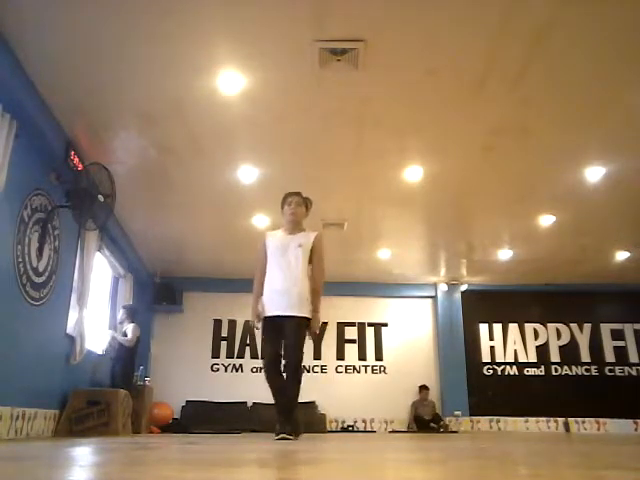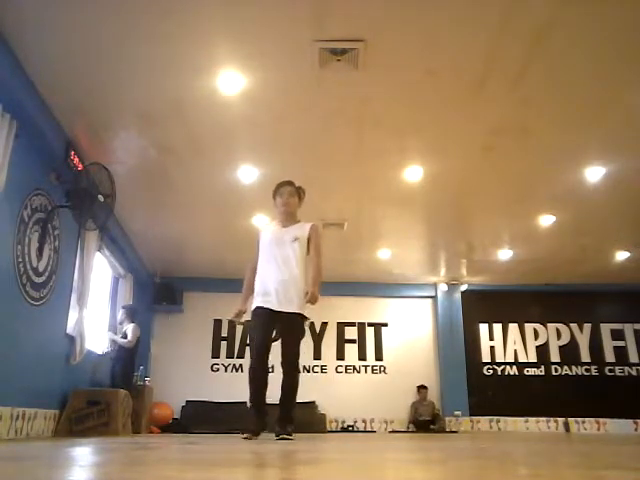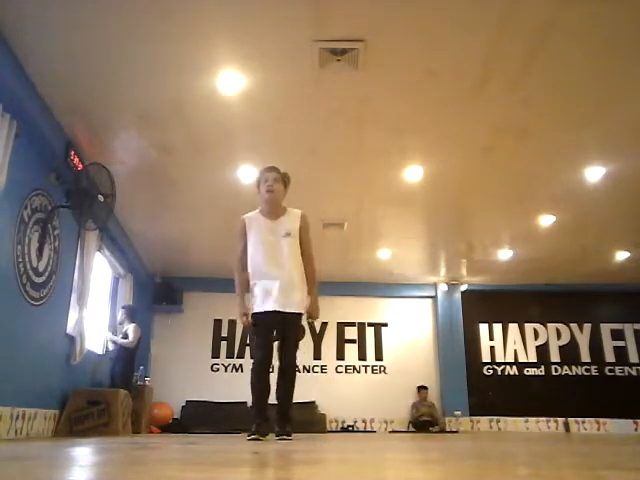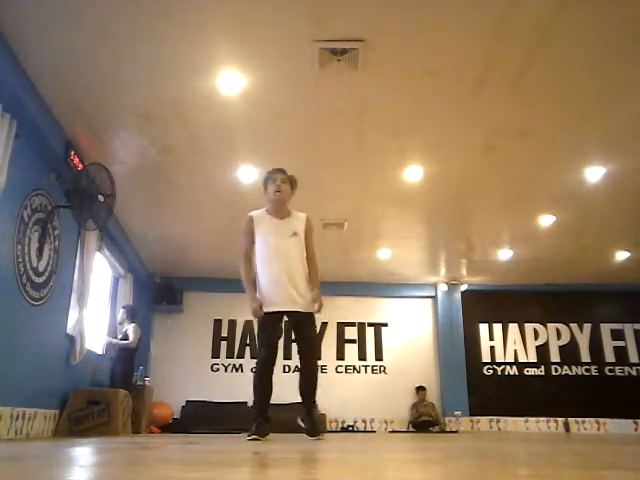
dt=0.4s
person 1, frame 1
left shoulder: (313, 239)
right shoulder: (269, 238)
left elbow: (317, 276)
right elbow: (261, 272)
left wrist: (315, 312)
right wrist: (255, 304)
left hip: (298, 309)
right hip: (271, 308)
left knee: (293, 363)
right knee: (270, 362)
left ankle: (286, 421)
right ankle: (286, 416)
person 1, frame 2
left shoulder: (309, 230)
right shoulder: (264, 232)
left elbow: (315, 261)
right elbow: (253, 268)
left wrist: (314, 287)
right wrist: (244, 301)
left hip: (294, 304)
right hip: (264, 301)
left knee: (290, 363)
right knee: (258, 356)
left ankle: (285, 422)
right ankle: (257, 418)
person 1, frame 3
left shoulder: (299, 219)
right shoulder: (247, 222)
left elbow: (308, 260)
right elbow: (241, 264)
left wrist: (314, 298)
right wrist: (241, 302)
left hip: (294, 301)
right hip: (261, 302)
left knee: (288, 360)
right knee: (261, 360)
left ankle: (283, 420)
right ankle: (260, 422)
person 1, frame 4
left shoulder: (303, 222)
right shoulder: (253, 221)
left elbow: (311, 261)
right elbow: (246, 260)
left wrist: (316, 291)
right wrist: (252, 296)
left hip: (301, 301)
right hip: (269, 301)
left knee: (309, 358)
right knee: (266, 359)
left ankle: (308, 415)
right ankle: (259, 422)
